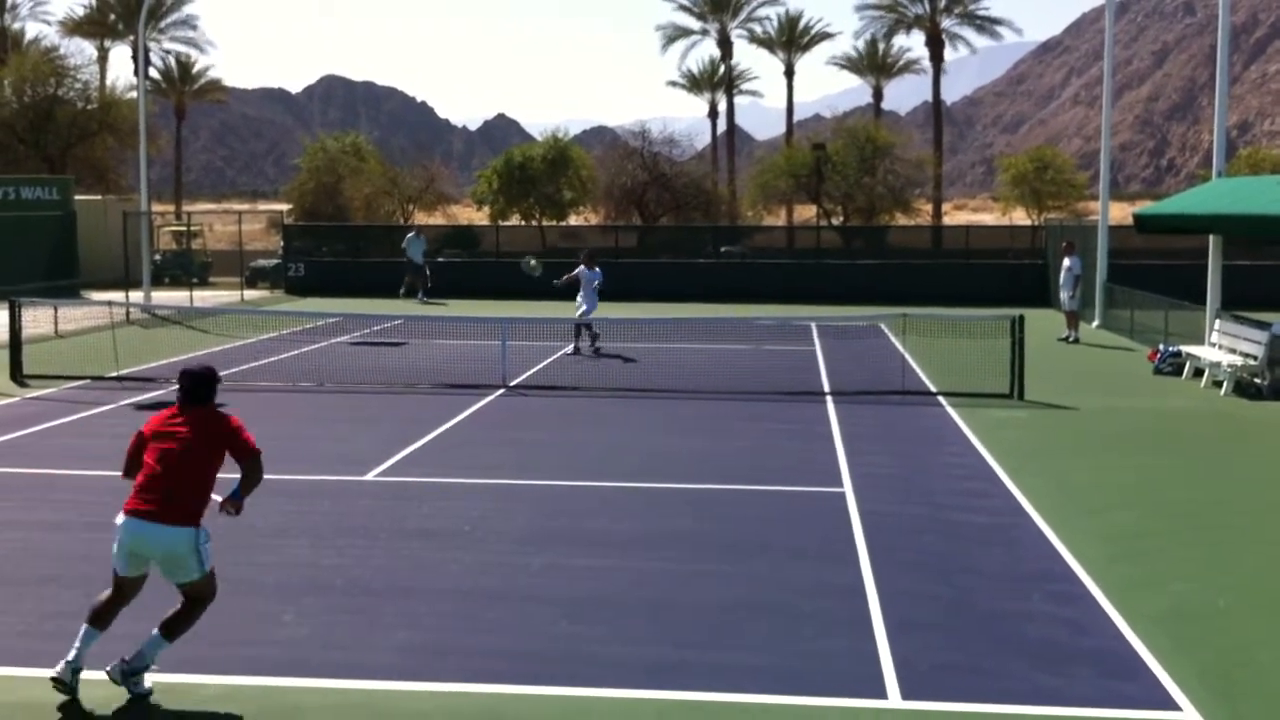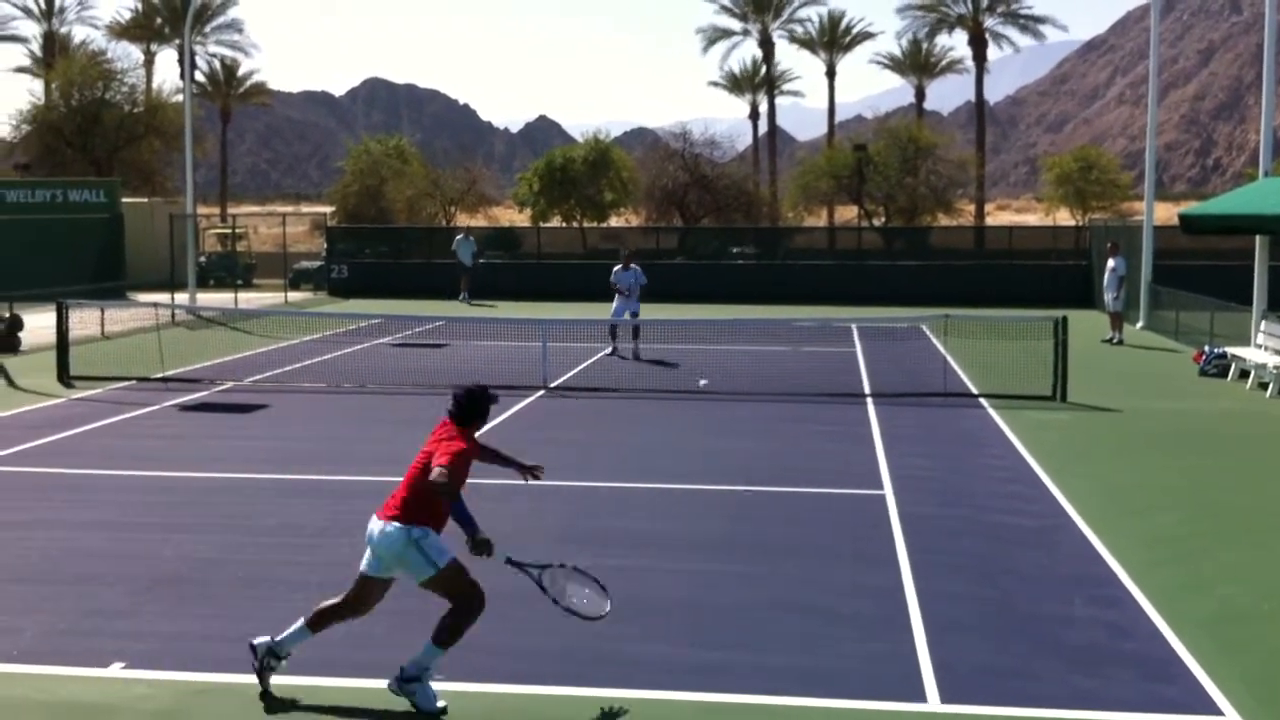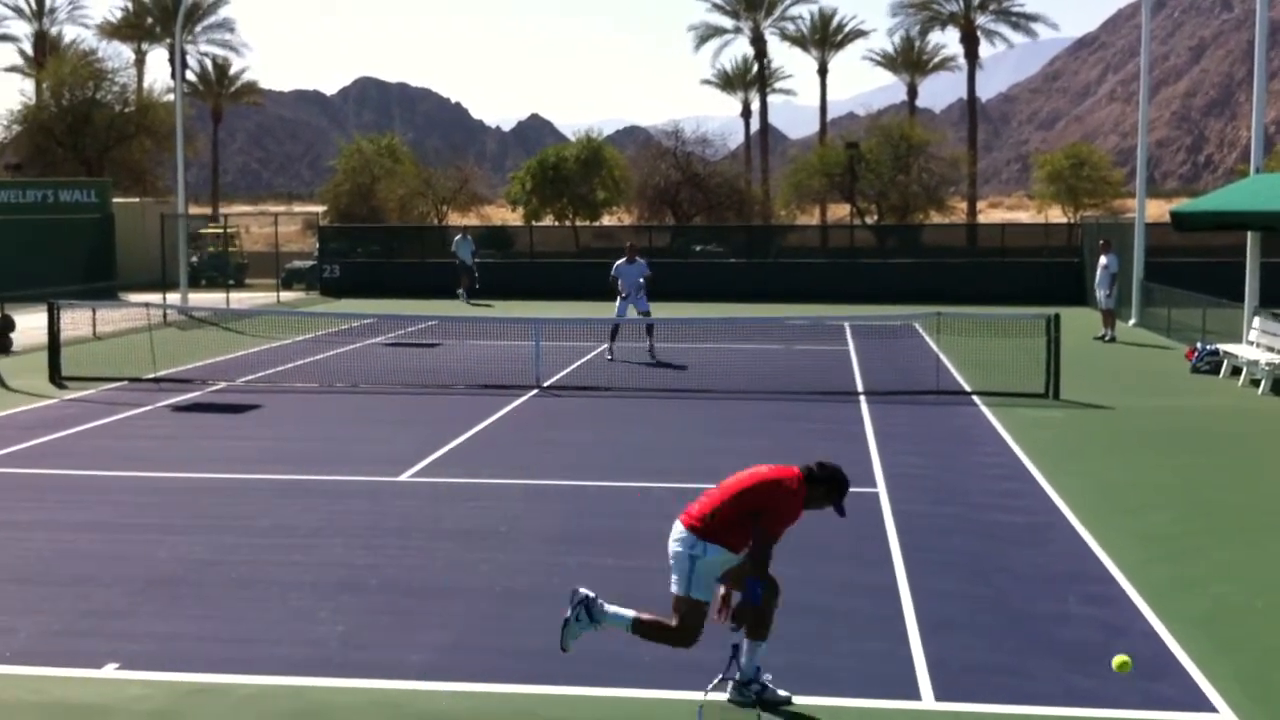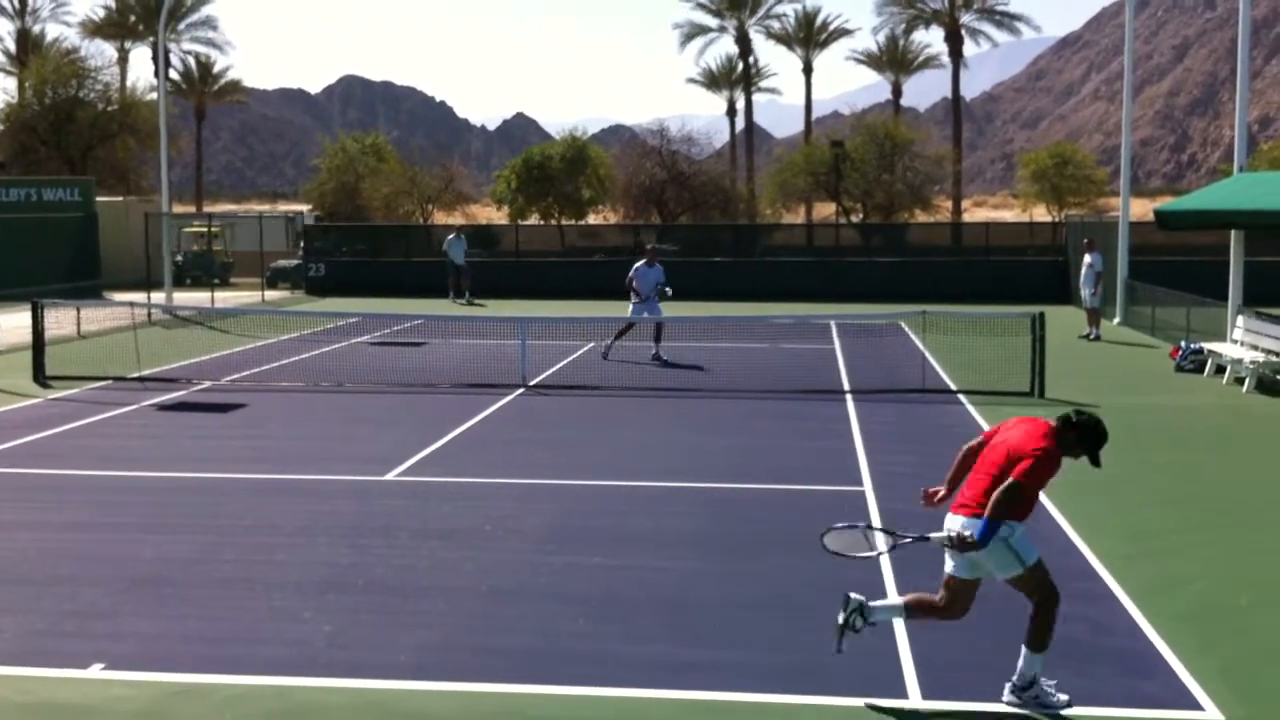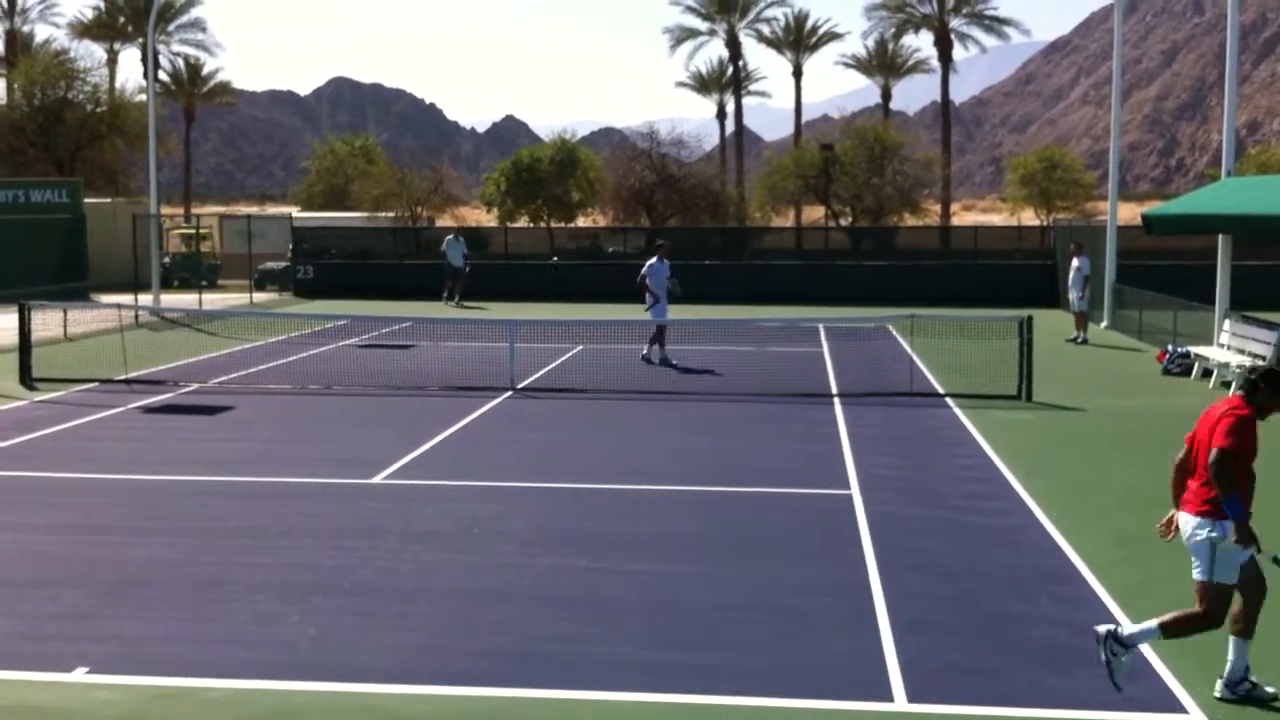
dt=0.4s
person 1, frame 1
left shoulder: (155, 422)
right shoulder: (225, 425)
left elbow: (129, 470)
right elbow: (254, 470)
right wrist: (237, 497)
left hip: (133, 523)
right hip: (178, 533)
left knee: (122, 593)
right knee: (200, 596)
left ankle: (71, 665)
right ankle: (133, 667)
person 1, frame 2
left shoulder: (448, 430)
right shoulder: (459, 445)
right elbow: (440, 483)
left wrist: (516, 464)
right wrist: (473, 532)
left hip: (386, 528)
right hip: (406, 533)
left knee: (354, 604)
right knee: (470, 600)
left ankle: (273, 649)
right ankle: (412, 677)
person 1, frame 3
left shoulder: (780, 478)
right shoulder: (792, 493)
right elbow: (762, 550)
left wrist: (727, 588)
right wrist: (750, 600)
left hip: (704, 541)
right hip: (699, 545)
left knee: (767, 593)
right knee: (683, 636)
left ankle: (747, 680)
right ankle: (593, 609)
person 1, frame 4
left shoulder: (1025, 426)
right shoulder: (1045, 453)
left elbow: (971, 449)
right elbow: (1006, 495)
left wrist: (949, 489)
right wrist: (982, 538)
left hip: (963, 519)
right hip: (987, 527)
left knee: (949, 607)
right knee: (1047, 598)
left ankle: (863, 611)
right ankle: (1024, 686)
person 1, frame 5
left shoulder: (1218, 411)
right shoulder: (1240, 416)
left elbow: (1183, 461)
right elbow: (1218, 465)
left wrist: (1177, 509)
right wrist: (1240, 519)
left hip: (1197, 516)
right hip: (1216, 524)
right knee: (1210, 615)
left ankle: (1236, 680)
right ankle: (1120, 639)
